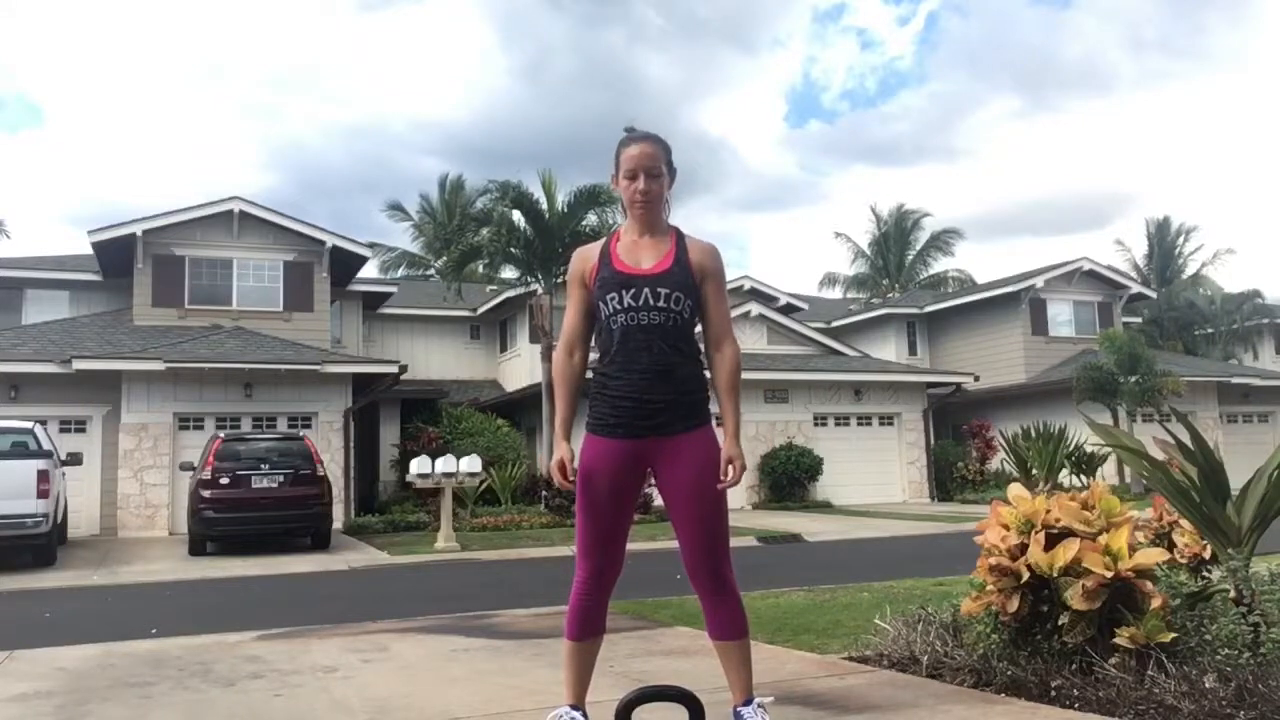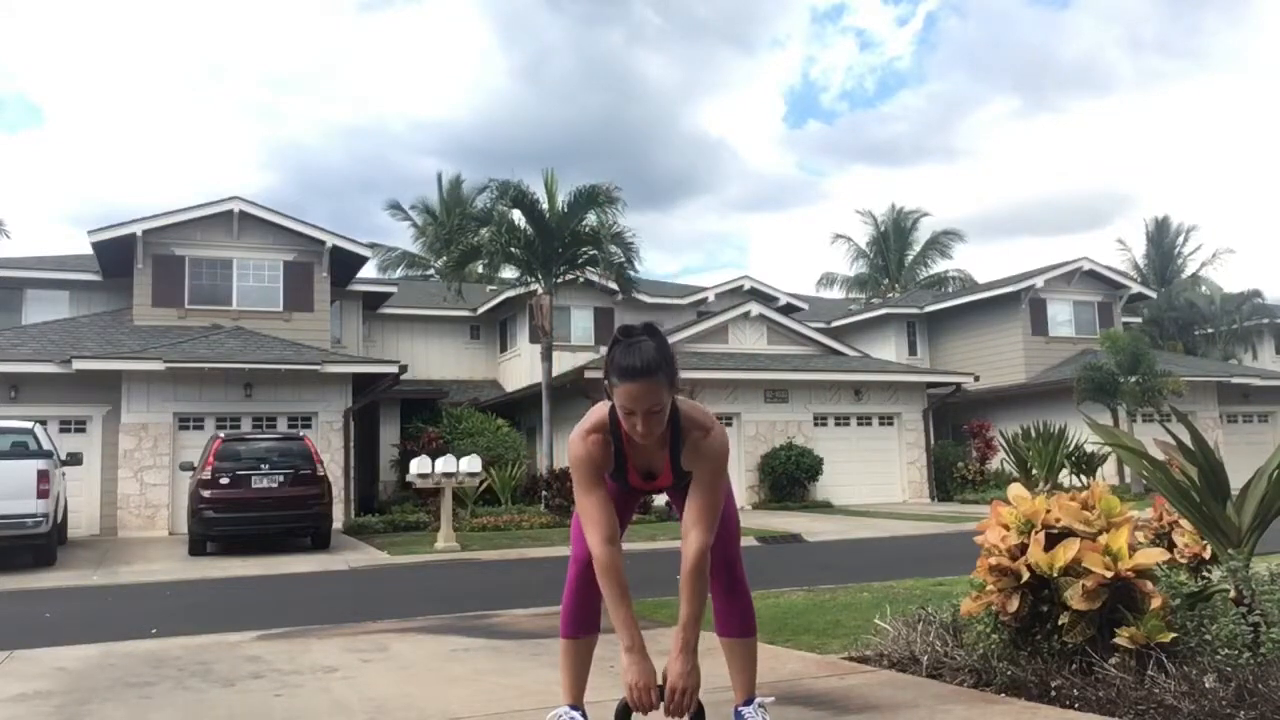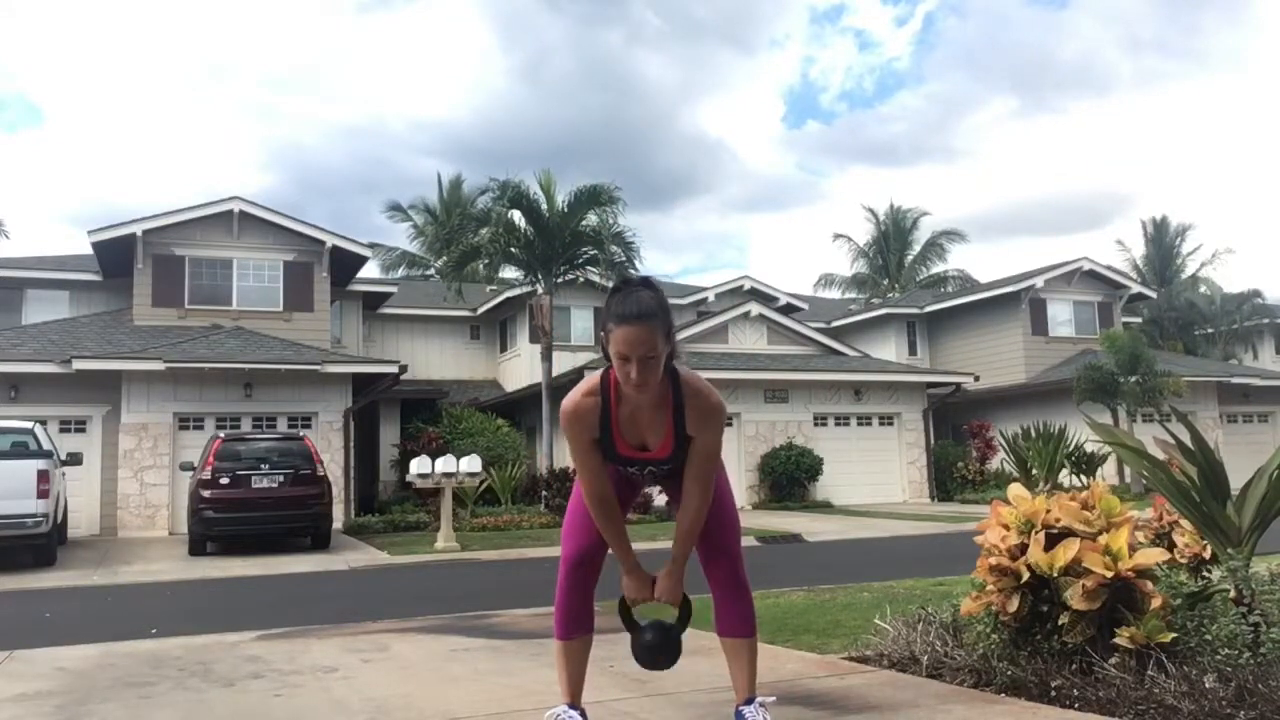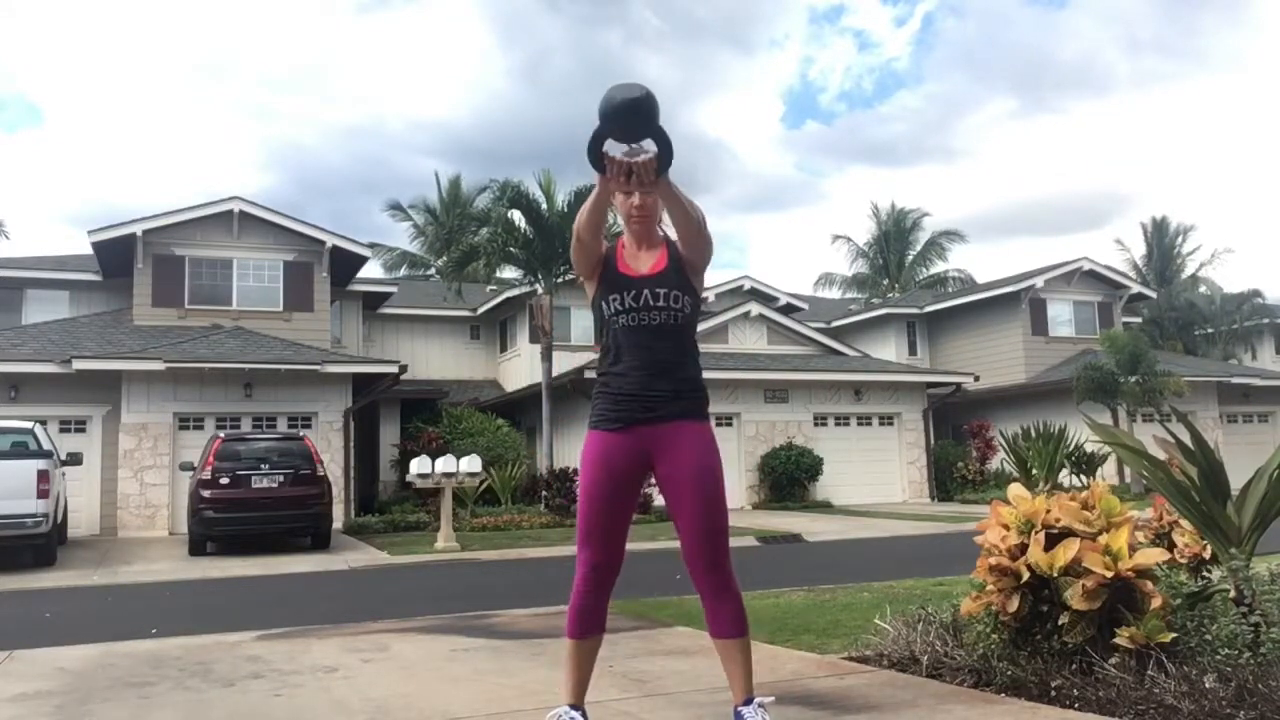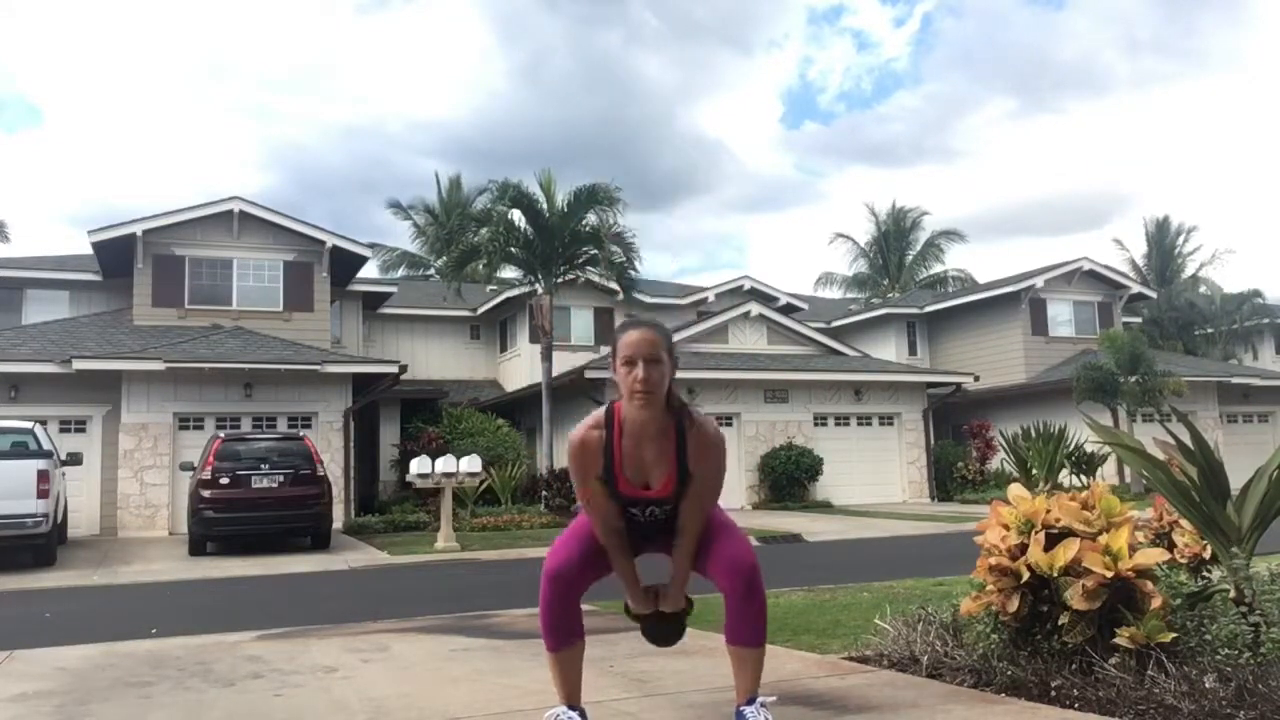
dt=1s
person 1, frame 1
left shoulder: (700, 256)
right shoulder: (589, 259)
left elbow: (722, 347)
right elbow: (570, 350)
left wrist: (731, 434)
right wrist: (561, 437)
left hip: (686, 432)
right hip: (609, 434)
left knee: (712, 573)
right knee: (593, 574)
person 1, frame 2
left shoulder: (705, 437)
right shoulder: (588, 440)
left elbow: (696, 548)
right elbow: (604, 547)
left wrist: (685, 651)
right wrist: (632, 651)
left hip: (688, 476)
right hip: (617, 477)
left knee: (726, 567)
right knee: (584, 567)
person 1, frame 3
left shoulder: (704, 402)
right shoulder: (579, 406)
left elbow: (696, 499)
right elbow: (600, 498)
left wrist: (675, 570)
right wrist: (630, 570)
left hip: (683, 466)
right hip: (614, 469)
left knee: (727, 569)
right knee: (576, 564)
person 1, frame 4
left shoulder: (687, 256)
right shoulder: (597, 259)
left elbow: (695, 227)
right elbow: (583, 230)
left wrist: (658, 178)
right wrist: (605, 180)
left hip: (682, 423)
right hip: (613, 425)
left knee: (711, 565)
right knee: (595, 567)
person 1, frame 5
left shoulder: (703, 436)
right shoulder: (587, 439)
left elbow: (690, 528)
right elbow: (608, 527)
left wrist: (676, 587)
right wrist: (633, 590)
left hip: (682, 520)
right hip: (619, 523)
left knee: (743, 573)
right knee: (558, 575)
